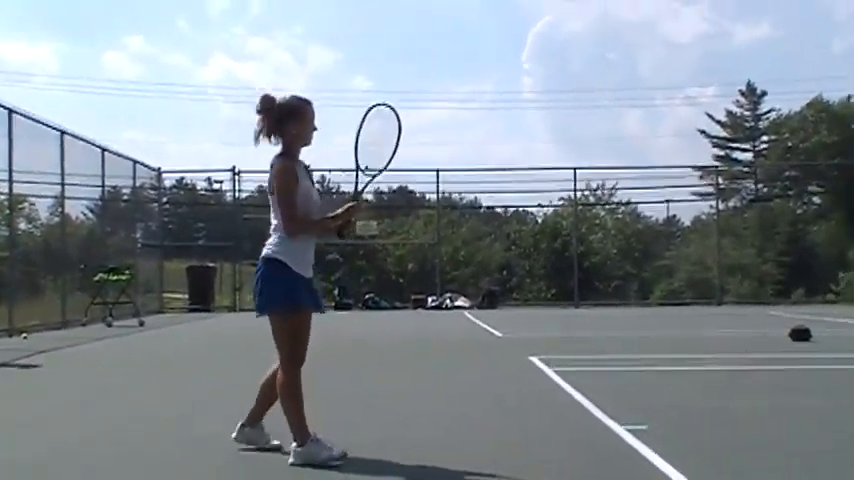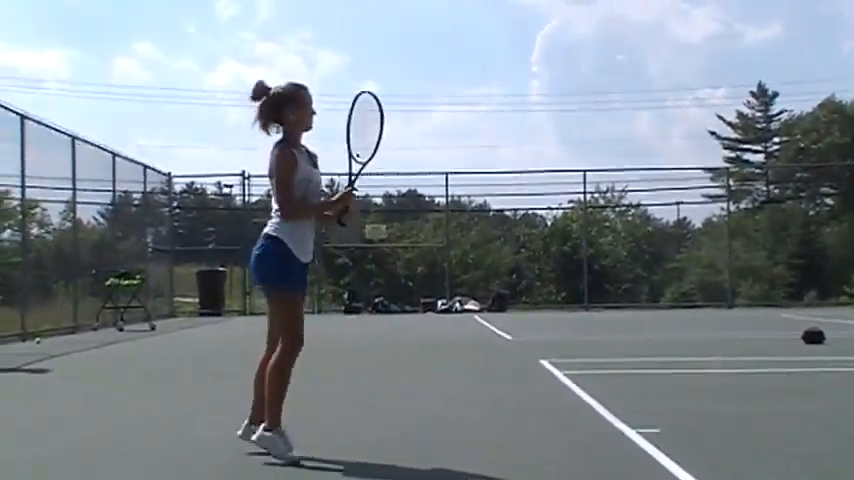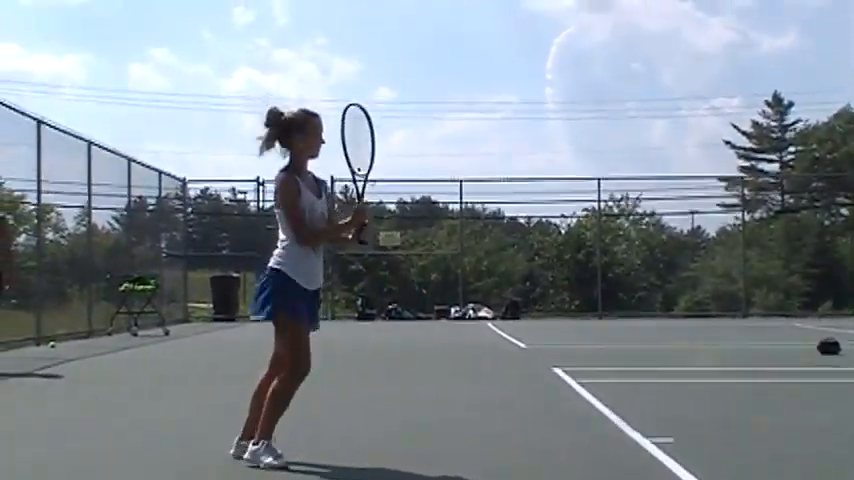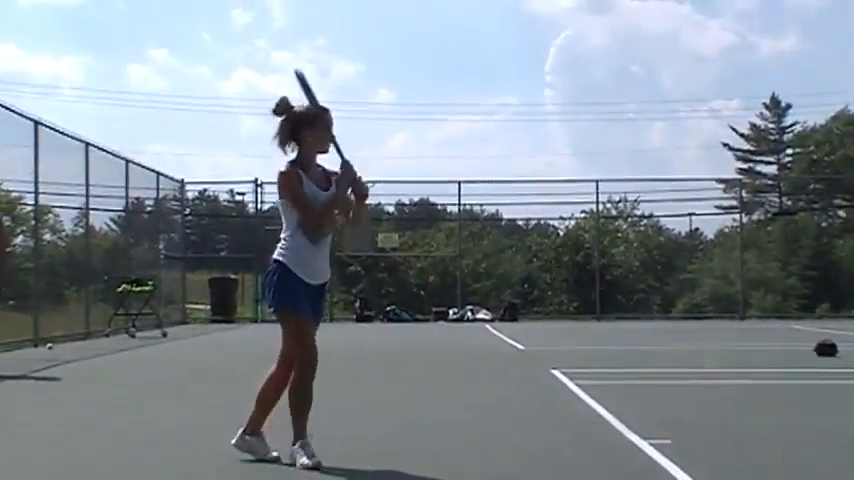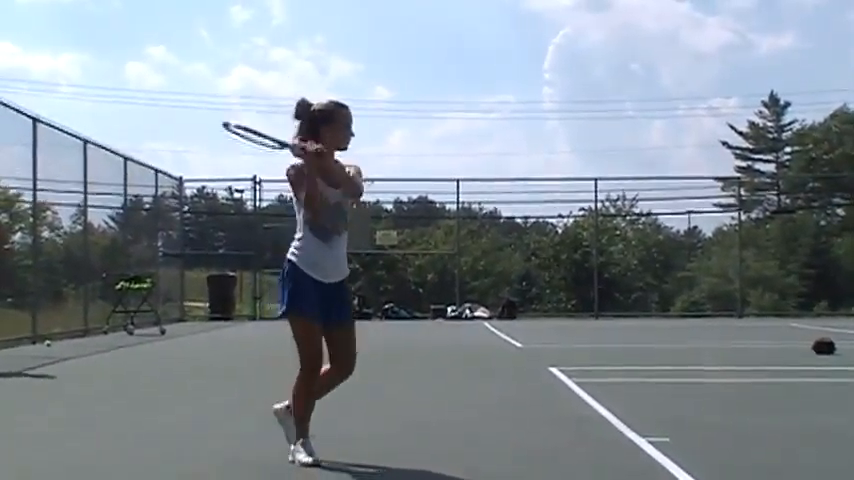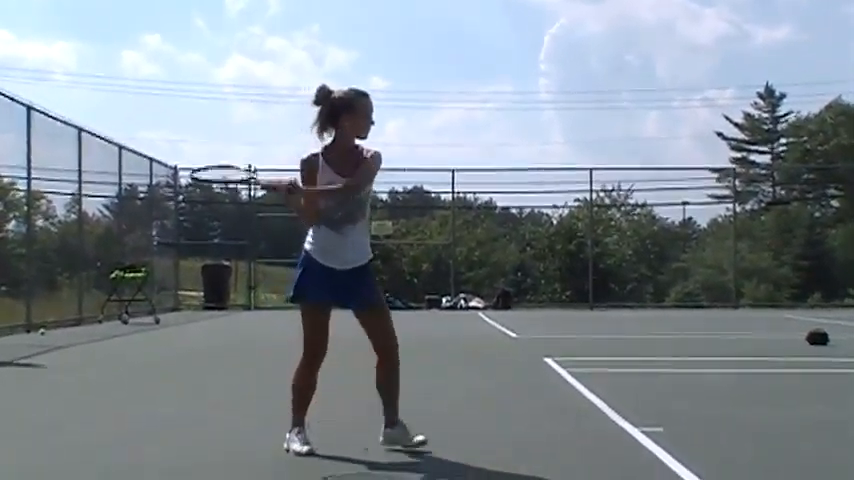
dt=0.2s
person 1, frame 1
left shoulder: (301, 169)
right shoulder: (284, 169)
right elbow: (292, 226)
left wrist: (335, 221)
right wrist: (336, 218)
left hip: (297, 272)
right hip: (281, 270)
left knee: (292, 359)
right knee: (292, 359)
left ankle: (250, 426)
right ankle: (303, 442)
person 1, frame 2
left shoulder: (308, 156)
right shoulder: (284, 155)
right elbow: (289, 209)
left wrist: (334, 207)
right wrist: (333, 203)
left hip: (296, 256)
right hip: (279, 251)
left knee: (279, 344)
right knee: (291, 342)
left ankle: (257, 423)
right ankle: (271, 428)
person 1, frame 3
left shoulder: (319, 184)
right shoulder: (286, 183)
left elbow: (328, 235)
right elbow: (305, 238)
left wrist: (350, 228)
right wrist: (345, 223)
left hip: (309, 284)
right hip: (285, 281)
left knee: (280, 368)
right knee: (297, 366)
left ankle: (248, 439)
right ankle: (259, 441)
person 1, frame 4
left shoulder: (330, 175)
right shoulder: (289, 176)
left elbow: (354, 214)
right elbow: (316, 219)
left wrist: (352, 182)
right wrist: (341, 196)
left hip: (317, 279)
right hip: (289, 275)
left knee: (290, 364)
right knee: (305, 361)
left ankle: (250, 433)
right ankle: (300, 441)
person 1, frame 5
left shoulder: (348, 171)
right shoulder: (299, 172)
left elbow: (354, 192)
right elbow: (315, 211)
left wrist: (326, 163)
right wrist: (313, 168)
left hip: (336, 279)
right hip: (303, 275)
left knee: (344, 365)
right knee: (311, 365)
left ankle: (290, 408)
right ankle: (299, 440)
person 1, frame 6
left shoulder: (370, 160)
right shoulder: (312, 162)
left elbow: (349, 188)
right elbow: (308, 212)
left wrist: (308, 193)
right wrist: (297, 195)
left hip: (358, 267)
right hip: (319, 265)
left knee: (389, 348)
right knee: (313, 354)
left ankle: (393, 426)
right ankle: (296, 429)
